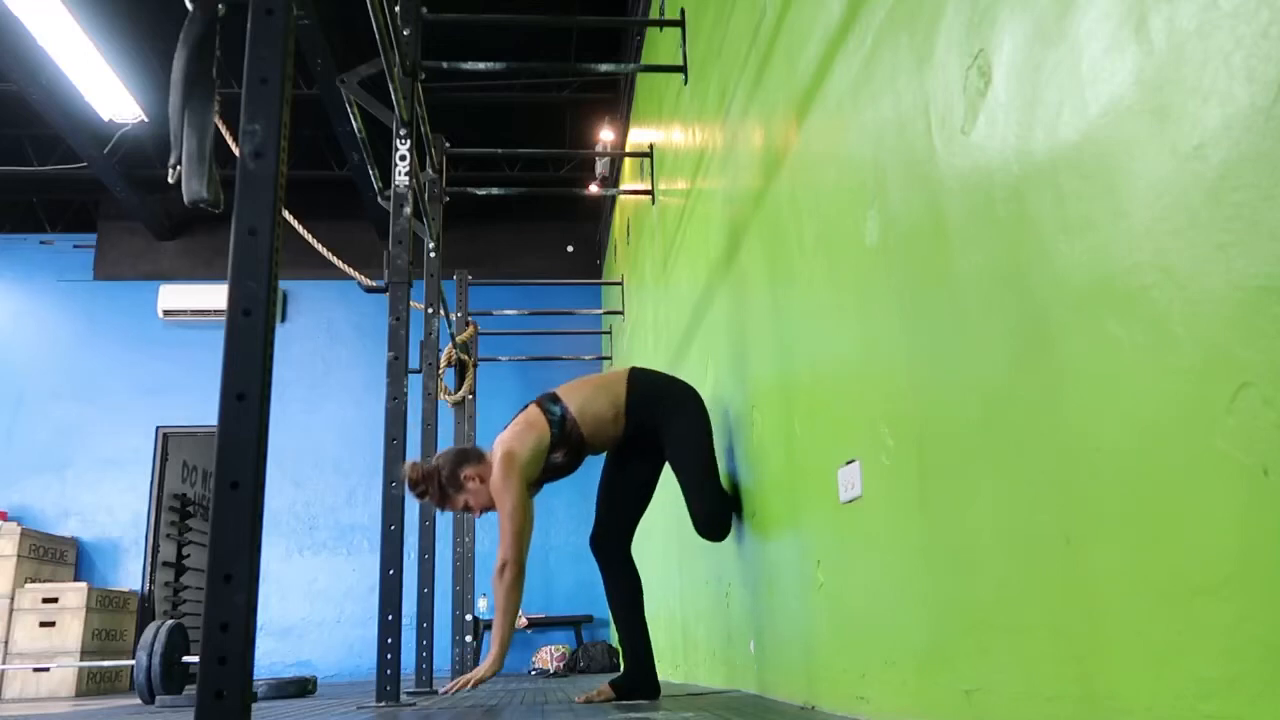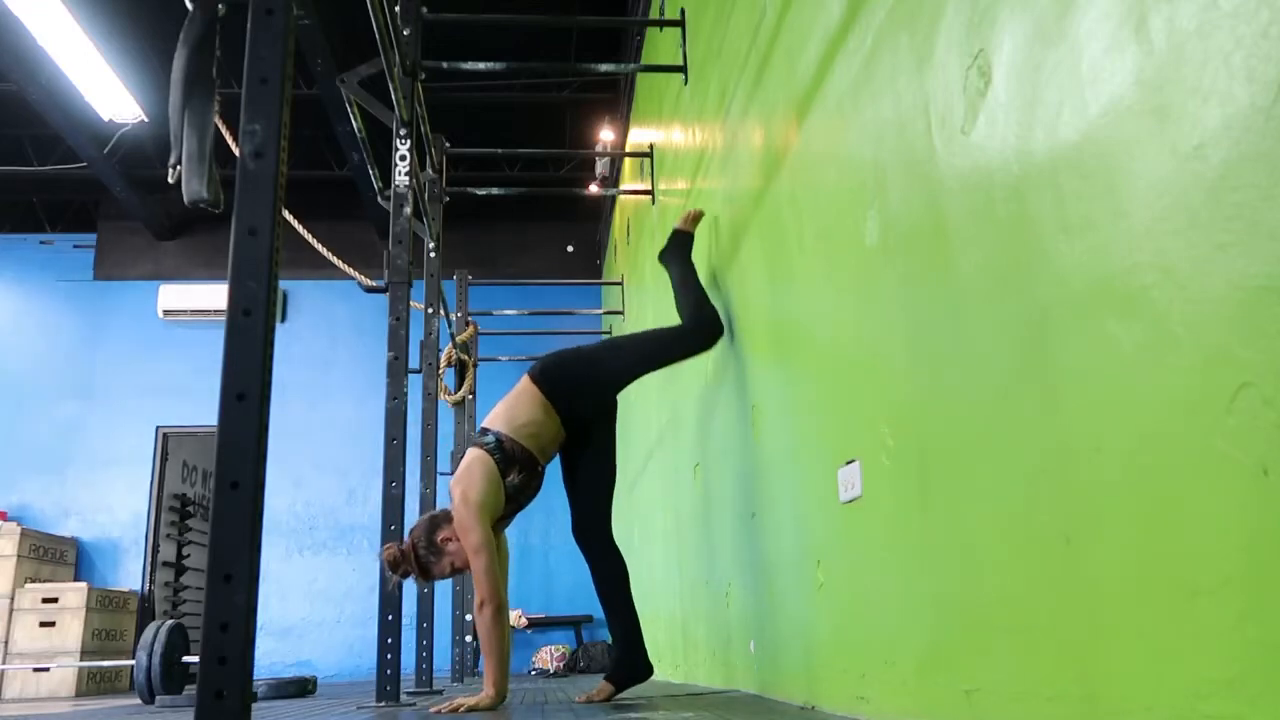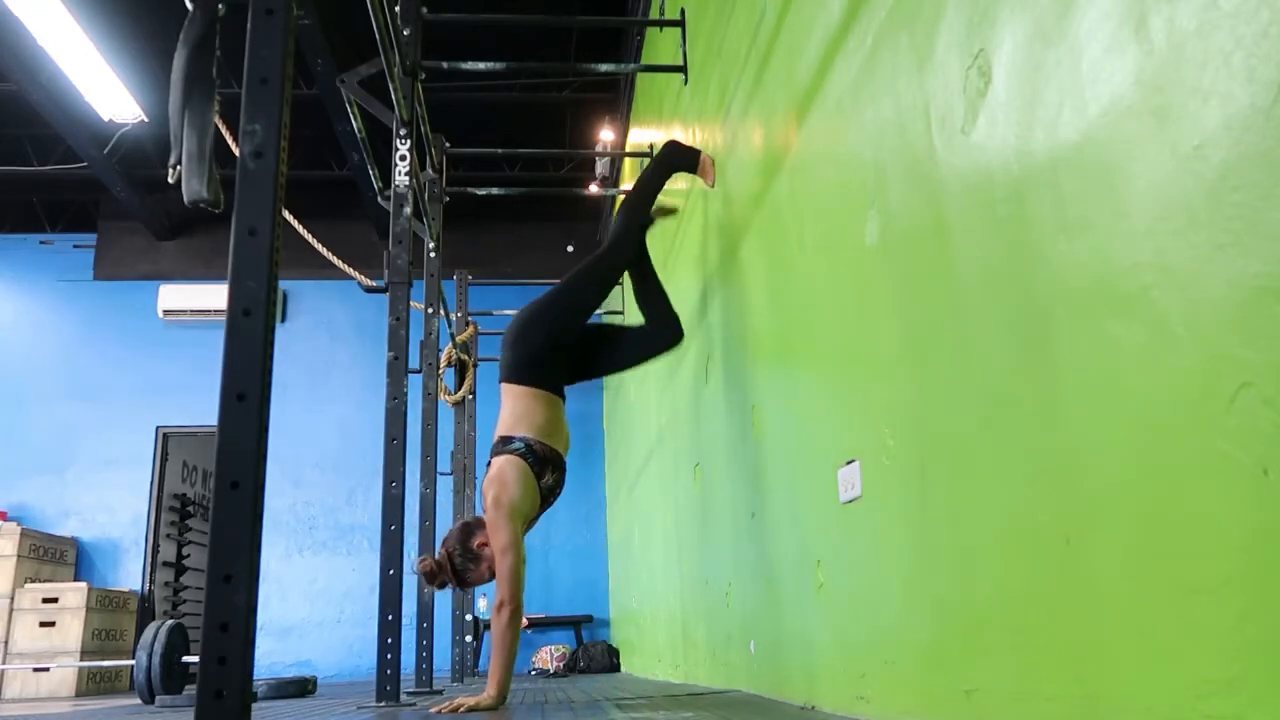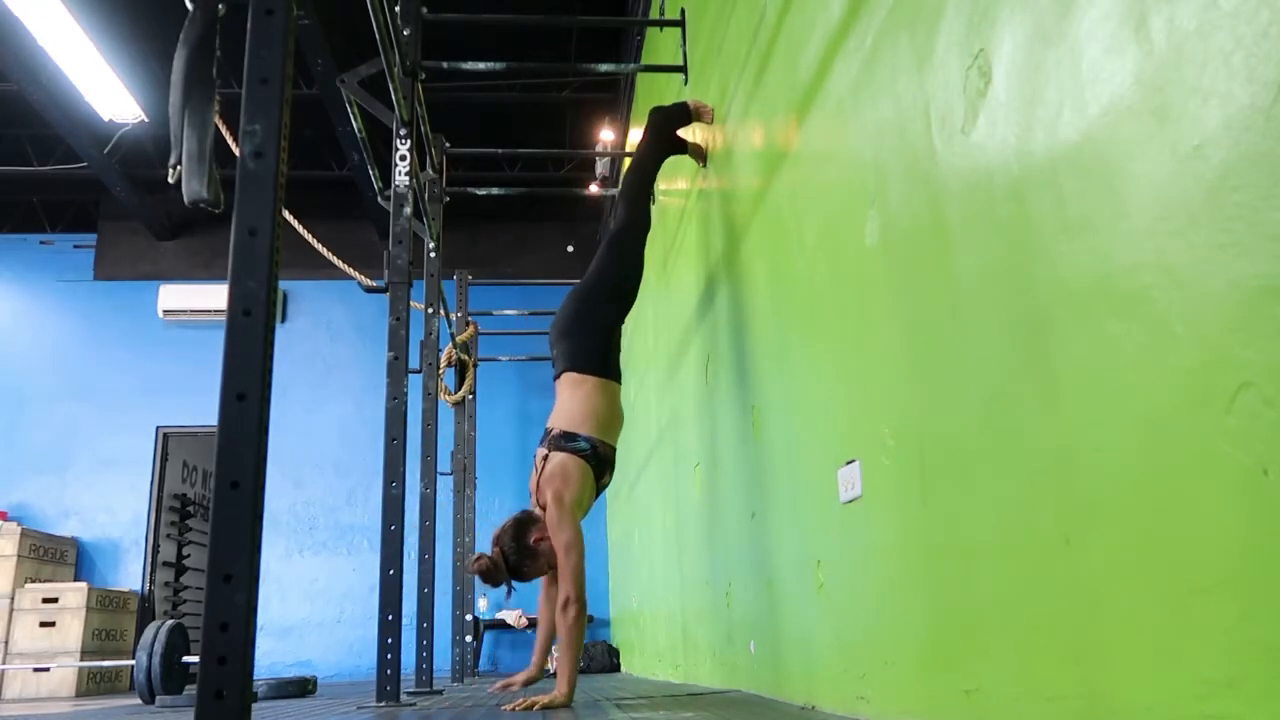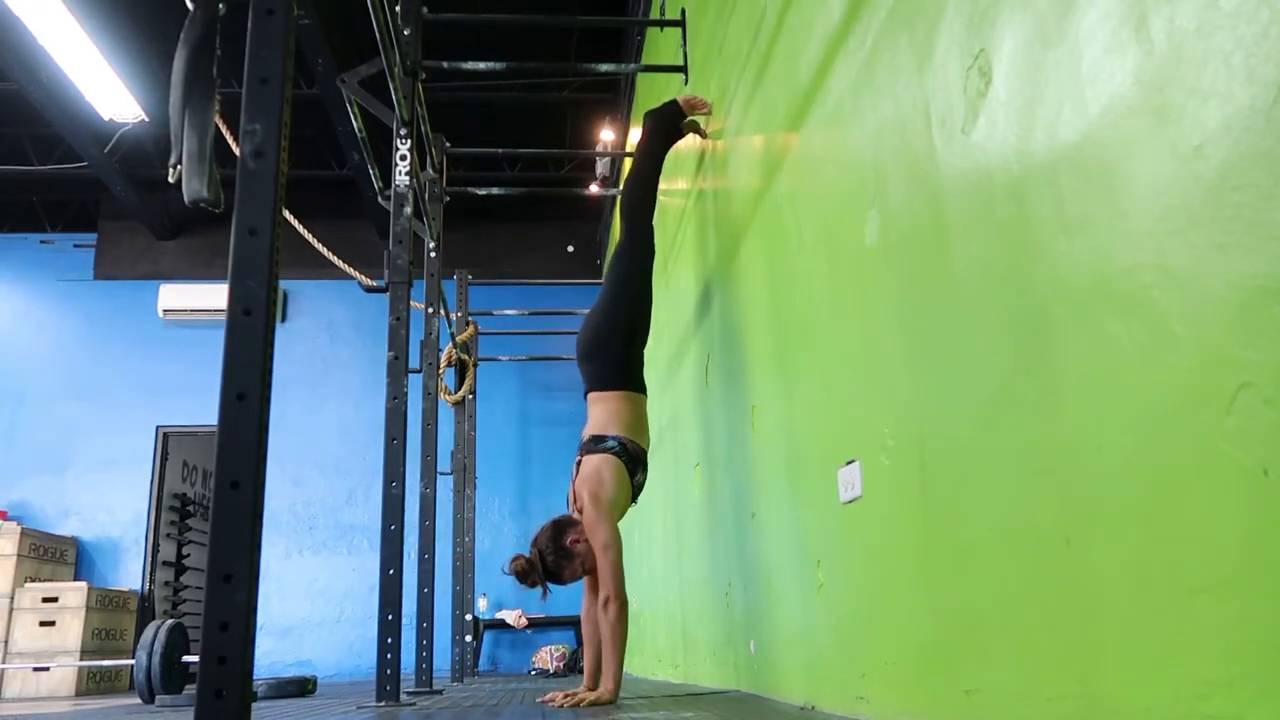
dt=1s
person 1, frame 1
left shoulder: (507, 462)
right shoulder: (509, 459)
left elbow: (509, 564)
right elbow: (510, 563)
left wrist: (496, 655)
right wrist: (497, 651)
left hip: (667, 405)
right hip: (639, 427)
left knee: (710, 524)
right knee: (608, 543)
left ankle: (719, 496)
right ankle: (639, 675)
person 1, frame 2
left shoulder: (469, 510)
right shoulder: (479, 515)
left elbow: (488, 604)
right elbow: (494, 604)
left wrist: (492, 692)
right wrist: (496, 688)
left hip: (573, 383)
right hip: (574, 411)
left knee: (703, 332)
right knee: (592, 535)
left ankle: (677, 253)
right ankle: (629, 662)
person 1, frame 3
left shoulder: (502, 508)
right shoulder: (504, 510)
left elbow: (507, 605)
right elbow: (508, 605)
left wrist: (493, 693)
right wrist: (495, 690)
left hip: (539, 347)
right hip: (543, 356)
left knee: (617, 246)
left ankle: (677, 158)
person 1, frame 4
left shoulder: (556, 497)
right shoulder: (548, 500)
left elbow: (571, 600)
right elbow: (560, 596)
left wrist: (562, 690)
right wrist: (538, 666)
left hip: (585, 333)
right hip: (580, 339)
left knee: (628, 224)
right knee: (626, 228)
left ankle: (668, 129)
person 1, frame 5
left shoulder: (594, 500)
right shoulder: (591, 503)
left elbow: (610, 599)
right elbow: (598, 599)
left wrist: (607, 686)
right wrist: (592, 681)
left hip: (612, 356)
right hip: (610, 363)
left knee: (635, 234)
right knee: (635, 238)
left ankle: (663, 129)
